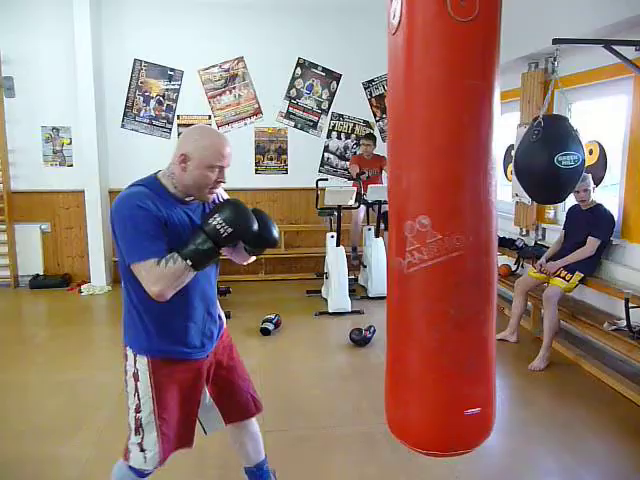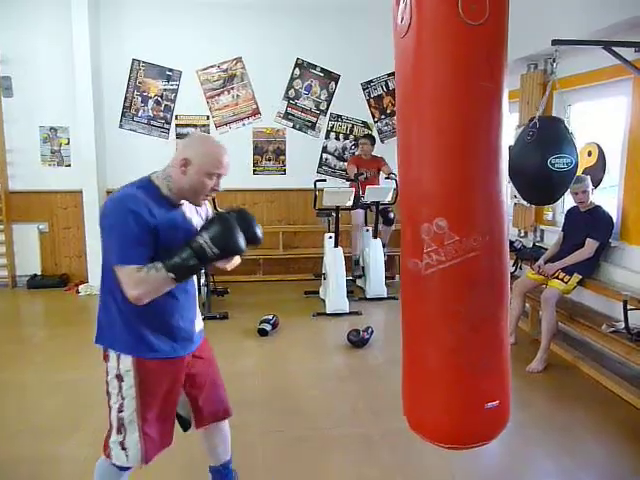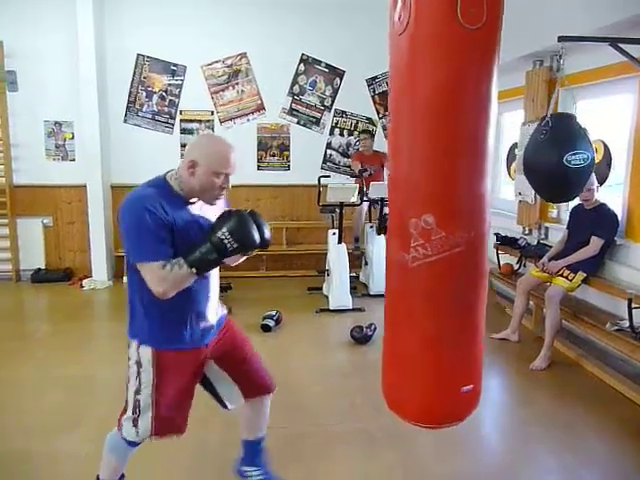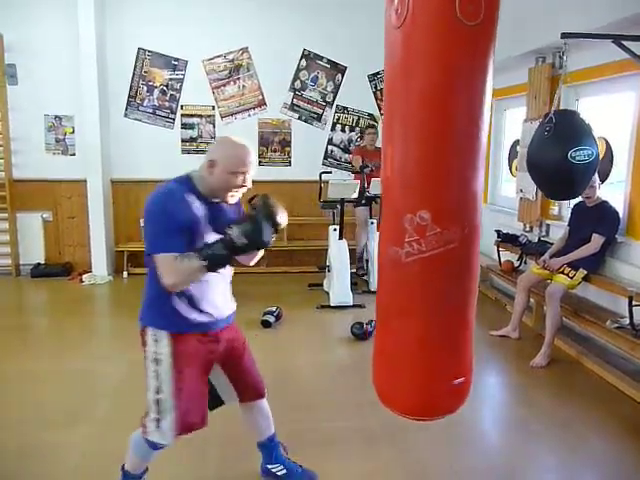
dt=0.5s
person 1, frame 1
left shoulder: (210, 195)
right shoulder: (135, 204)
left elbow: (240, 256)
right elbow: (158, 286)
left wrist: (257, 238)
right wrist: (208, 240)
left hip: (212, 337)
right hip: (159, 352)
left knee: (243, 412)
person 1, frame 2
left shoulder: (190, 201)
right shoulder: (127, 207)
left elbow: (221, 258)
right elbow: (138, 290)
left wrist: (232, 244)
right wrist: (196, 254)
left hip: (190, 338)
right hip: (139, 350)
left knee: (215, 415)
right knee: (128, 450)
person 1, frame 3
left shoulder: (211, 198)
right shoulder: (144, 206)
left elbow: (230, 258)
right elbow: (161, 287)
left wrist: (247, 238)
right wrist: (213, 248)
left hip: (213, 323)
right hip: (163, 338)
left knee: (257, 388)
right knee: (138, 426)
person 1, frame 4
left shoulder: (226, 200)
right shoulder: (168, 201)
left elbow: (248, 258)
right elbow: (172, 278)
left wrist: (265, 227)
right wrist: (226, 247)
left hip: (219, 321)
right hip: (172, 329)
left knee: (253, 392)
right knee: (164, 428)
person 2, frame 1
left shoulder: (603, 216)
right shoulder: (572, 211)
left elbow: (590, 250)
left wrist: (557, 264)
right wrist: (544, 258)
left hip: (579, 265)
right hip: (557, 260)
left knee: (549, 295)
right knee: (520, 284)
left ankle: (544, 354)
right ankle: (511, 332)
person 2, frame 2
left shoulder: (602, 217)
right shoulder: (571, 212)
left elbow: (588, 251)
left wrist: (556, 265)
right wrist: (543, 260)
left hip: (577, 267)
right hip: (556, 262)
left knee: (548, 297)
right knee: (518, 286)
left ankle: (542, 355)
right ankle: (510, 333)
person 2, frame 3
left shoulder: (607, 215)
right shoulder: (576, 210)
left elbow: (593, 249)
left wrist: (561, 263)
right wrist: (547, 257)
left hip: (582, 264)
right hip: (561, 259)
left knee: (552, 294)
right knee: (522, 283)
left ankle: (546, 353)
right ankle: (512, 331)
person 2, frame 4
left shoulder: (609, 213)
right shoulder: (578, 207)
left elbow: (594, 246)
left wrist: (561, 260)
right wrist: (548, 255)
left hip: (583, 262)
right hip: (561, 257)
left knee: (553, 292)
right knee: (523, 281)
left ankle: (546, 350)
right ankle: (513, 328)
person 3, frame 1
left shoulder: (380, 159)
right shoulder: (355, 159)
left elbow: (389, 170)
right elbow: (354, 170)
right wrist: (358, 174)
left knee: (388, 217)
right knee: (357, 219)
right ankle: (354, 250)
person 3, frame 2
left shoulder: (379, 160)
right shoulder: (354, 159)
left elbow: (387, 171)
right elbow: (351, 170)
left wrist: (391, 175)
right wrist: (356, 174)
left knee: (389, 216)
right knee: (357, 225)
left ankle: (382, 246)
right ankle: (356, 263)
person 3, frame 3
left shoulder: (381, 156)
right shoulder: (356, 156)
left elbow: (389, 166)
right elbow: (356, 167)
right wrist: (361, 171)
right hip: (363, 190)
right knee: (361, 208)
right ankle: (356, 240)
person 3, frame 4
left shoulder: (381, 152)
right shoulder: (358, 151)
right elbow: (357, 162)
right wrist: (361, 167)
right hip: (362, 188)
right knee: (362, 223)
right ankle: (360, 259)
